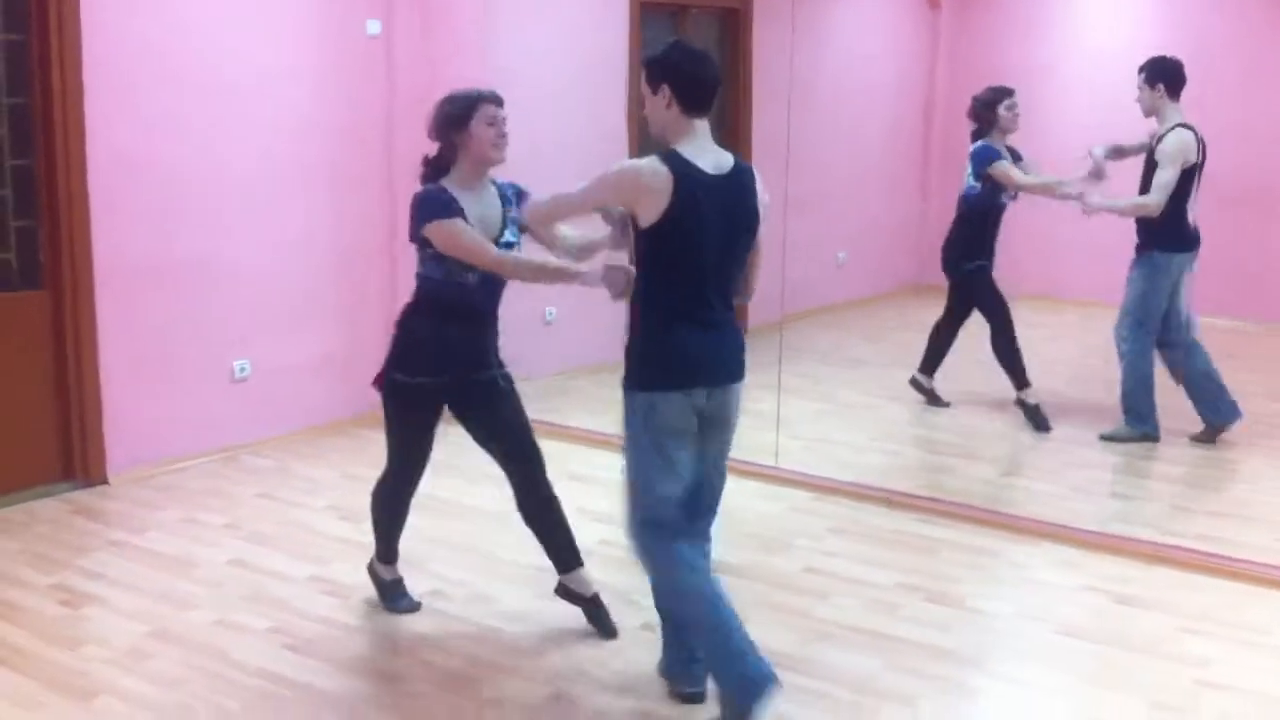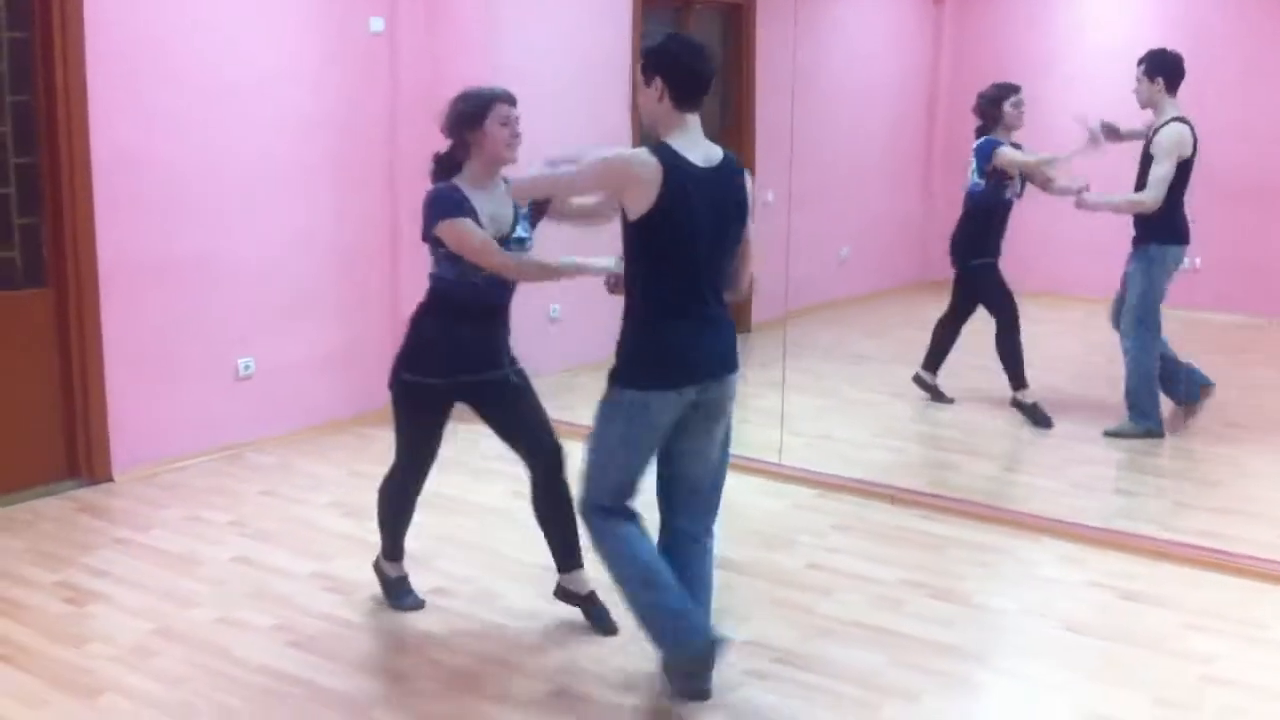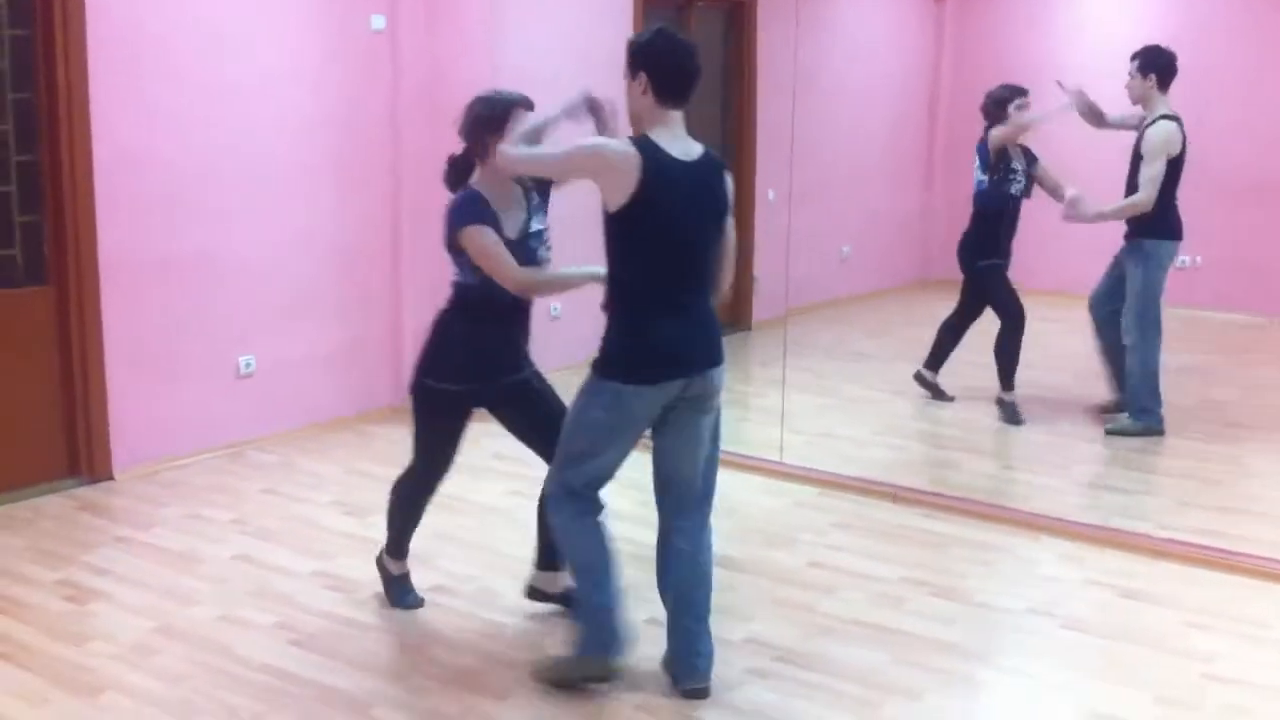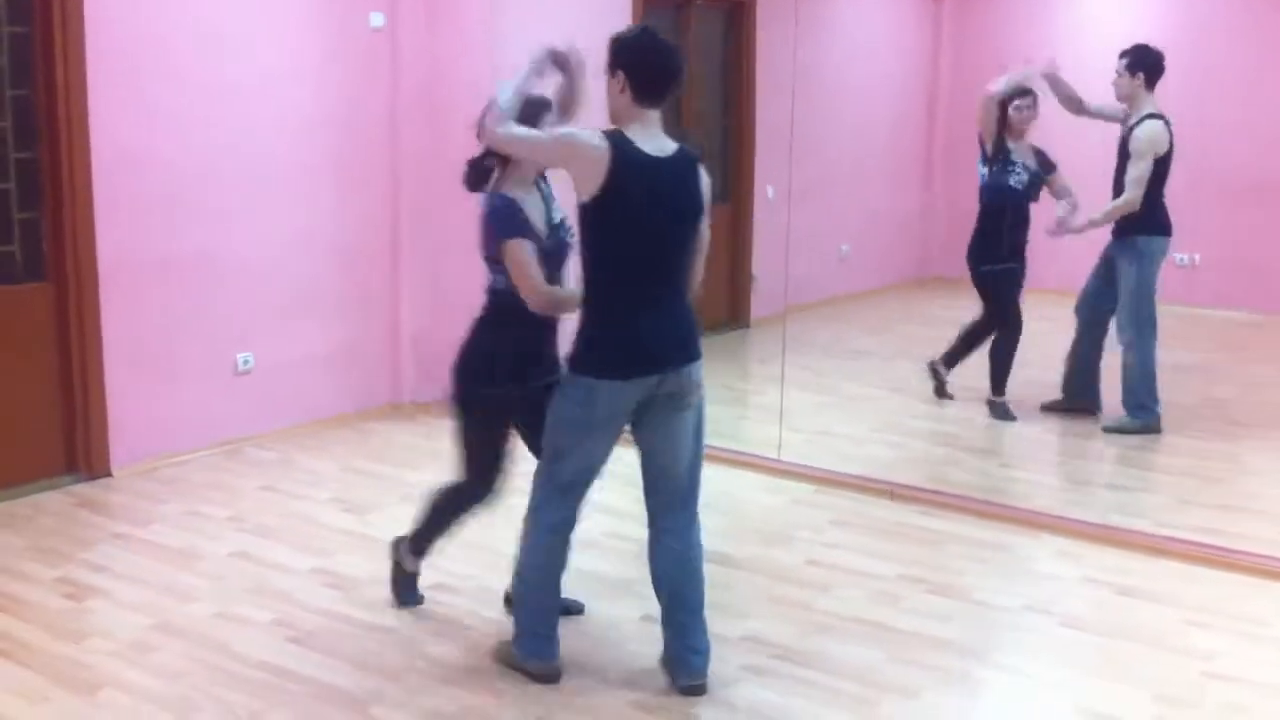
dt=0.1s
person 1, frame 1
left shoulder: (645, 177)
right shoulder: (746, 180)
left elbow: (537, 214)
left hip: (661, 376)
right hip: (723, 370)
left knee: (659, 534)
right knee: (690, 524)
right ankle: (687, 665)
person 1, frame 2
left shoulder: (633, 168)
right shoulder: (737, 176)
left elbow: (533, 186)
left wrist: (567, 170)
left hip: (652, 373)
right hip: (717, 368)
left knee: (604, 507)
right knee: (692, 522)
left ankle: (685, 635)
right ankle: (685, 657)
person 1, frame 3
left shoulder: (616, 159)
right shoulder: (719, 174)
left elbow: (515, 160)
right elbow: (720, 283)
left hip: (633, 368)
right hip: (701, 363)
left knee: (570, 494)
right knee: (687, 515)
left ankle: (599, 644)
right ankle: (692, 663)
person 1, frame 4
left shoulder: (589, 152)
right shoulder: (695, 172)
left elbow: (495, 131)
right elbow: (692, 278)
left wrist: (532, 77)
left hip: (606, 364)
right hip: (677, 360)
left knee: (555, 500)
right knee: (675, 512)
left ankle: (535, 645)
right ankle: (688, 659)
person 2, frame 1
left shoulder: (511, 198)
right shoulder: (431, 203)
left elbow: (564, 245)
right elbow: (497, 261)
left wrist: (606, 239)
right wrist: (583, 276)
left hip: (479, 356)
right hip: (420, 357)
left knee: (526, 466)
right knee: (404, 471)
left ankle: (575, 579)
right ankle: (384, 567)
person 2, frame 2
left shoulder: (522, 195)
right shoulder: (444, 202)
left elbow: (589, 213)
right elbow: (506, 264)
right wrist: (590, 268)
left hip: (492, 355)
right hip: (433, 356)
left knee: (547, 459)
right knee: (412, 468)
left ankle: (573, 579)
right ankle: (390, 565)
person 2, frame 3
left shoulder: (531, 187)
right shoulder: (465, 209)
right elbow: (512, 278)
left wrist: (591, 114)
right wrist: (594, 276)
left hip: (509, 361)
right hip: (456, 360)
right knee: (428, 469)
left ankle: (549, 576)
right ankle: (394, 560)
person 2, frame 4
left shoulder: (535, 185)
right shoulder: (505, 213)
left elbow: (570, 120)
right elbow: (540, 297)
left wrist: (570, 81)
left hip: (535, 362)
right hip: (497, 366)
right knee: (480, 482)
right ankle: (409, 554)
person 3, frame 1
left shoulder: (1176, 139)
right shoulder: (1166, 133)
left elbow: (1154, 204)
right elbow: (1130, 148)
left wrist: (1101, 204)
right wrist: (1105, 153)
left hip: (1164, 249)
right hip: (1167, 248)
left knee: (1131, 334)
right knee: (1173, 334)
left ankle: (1141, 423)
right ankle: (1218, 411)
person 3, frame 2
left shoulder: (1173, 133)
right shoulder: (1163, 126)
left elbow: (1150, 200)
right elbow: (1121, 135)
left wrist: (1097, 202)
right wrist: (1102, 128)
left hip: (1160, 243)
right hip: (1157, 241)
left knee: (1137, 330)
right knee: (1135, 323)
left ankle: (1144, 419)
right ankle: (1189, 386)
person 3, frame 3
left shoulder: (1163, 131)
right shoulder: (1150, 120)
left elbow: (1145, 200)
right elbow: (1103, 120)
left wrist: (1090, 213)
right wrist: (1081, 101)
left hip: (1155, 240)
right hip: (1142, 238)
left knee: (1139, 328)
right knee: (1103, 308)
left ankle: (1145, 417)
right ankle: (1130, 394)
person 3, frame 4
left shoulder: (1149, 130)
right shoulder: (1132, 117)
left elbow: (1131, 200)
right elbow: (1079, 107)
left wrist: (1083, 224)
right wrist: (1054, 80)
left hip: (1145, 237)
right hip: (1128, 236)
left knee: (1135, 327)
right knee: (1090, 309)
left ankle: (1142, 414)
right ankle: (1080, 396)
person 4, frame 1
left shoulder: (1011, 154)
right shoulder: (984, 152)
left elbow: (1043, 187)
right elbow: (1026, 184)
left wrist: (1075, 193)
right wrist: (1079, 179)
left hip: (976, 250)
right hip: (966, 251)
left knee: (955, 315)
right knee: (1001, 319)
left ankle: (923, 376)
right ankle: (1026, 396)
person 4, frame 2
left shoulder: (1014, 151)
right shoulder: (987, 147)
left elbow: (1046, 183)
right elbow: (1029, 165)
left wrist: (1075, 189)
right wrist: (1079, 148)
left hip: (984, 248)
right hip: (972, 248)
left knee: (959, 311)
right knee: (1007, 315)
left ankle: (927, 373)
right ankle: (1022, 394)
person 4, frame 3
left shoulder: (1025, 154)
right shoulder: (991, 147)
left elbow: (1054, 188)
right elbow: (1016, 126)
left wrist: (1068, 196)
right wrist: (1063, 106)
left hip: (998, 251)
right hip: (980, 250)
left knee: (966, 313)
right knee: (1014, 316)
left ankle: (928, 372)
right ankle: (1006, 394)
person 4, frame 4
left shoulder: (1040, 158)
right shoulder: (992, 144)
left elbow: (1065, 194)
right elbow: (990, 96)
left wrist: (1067, 208)
right wrist: (1029, 75)
left hip: (1014, 253)
right hip: (988, 252)
left knee: (994, 319)
right knee: (1009, 322)
left ankle: (942, 364)
right ankle: (997, 396)
